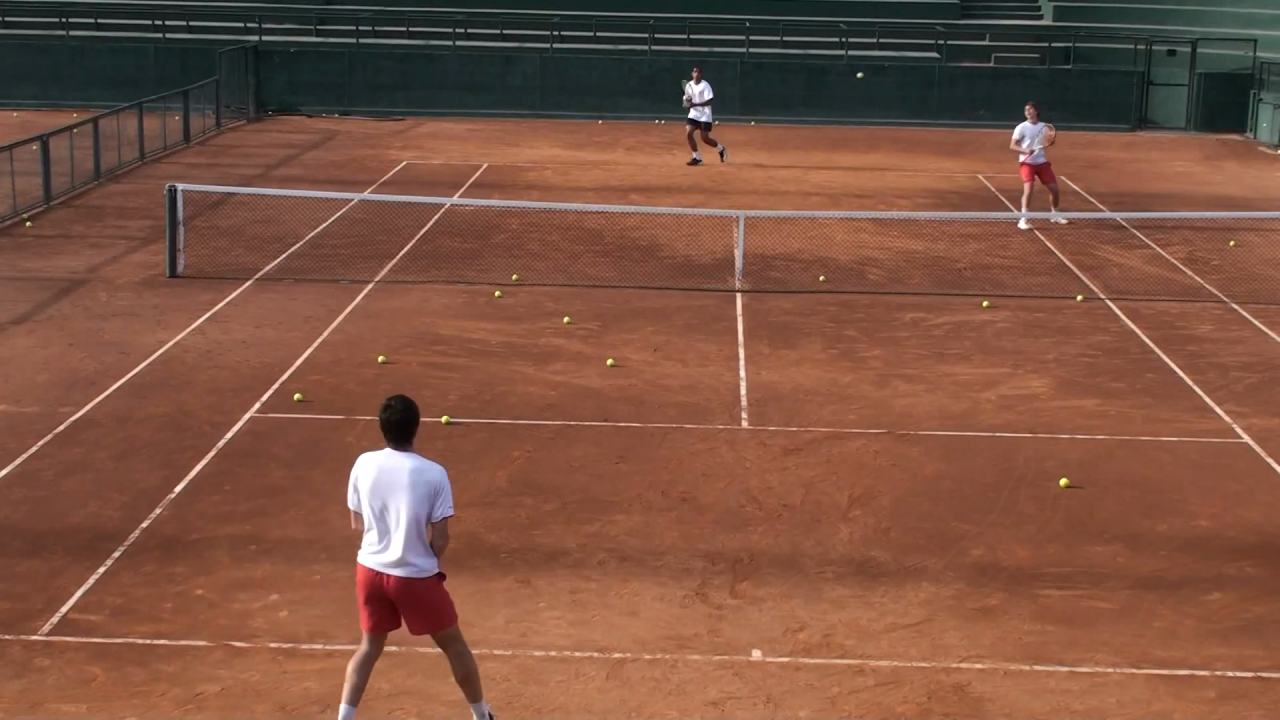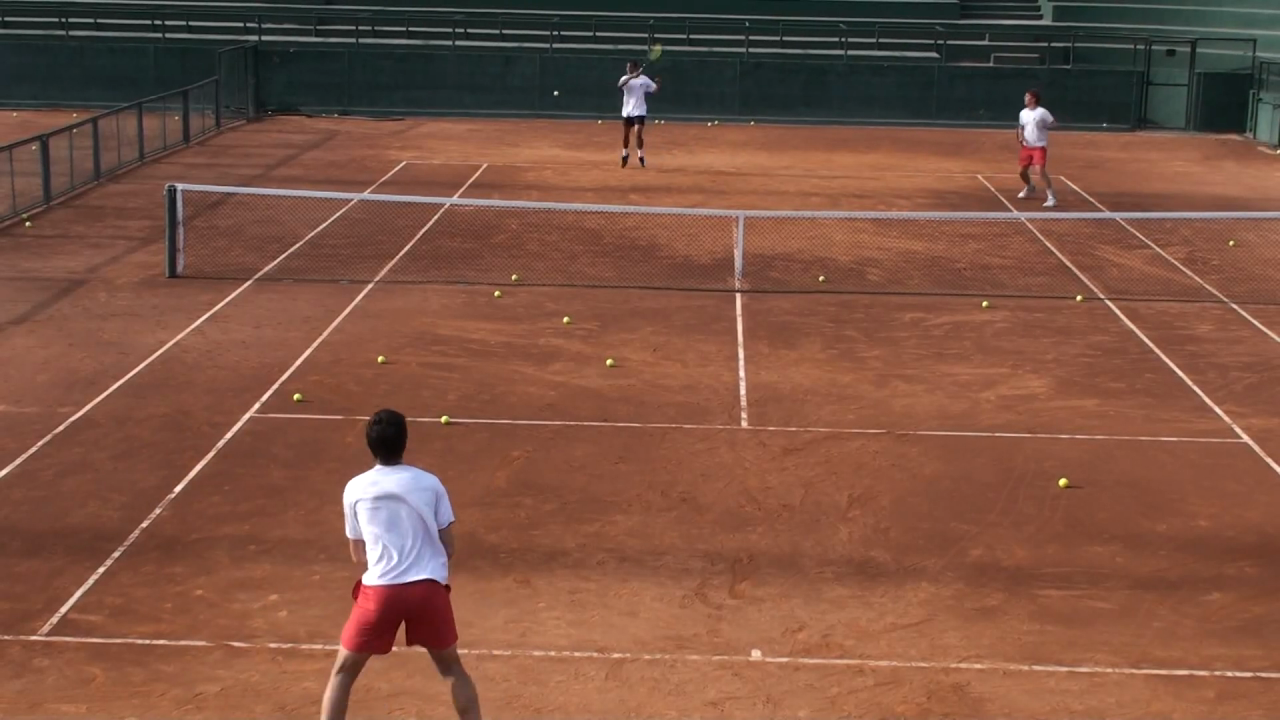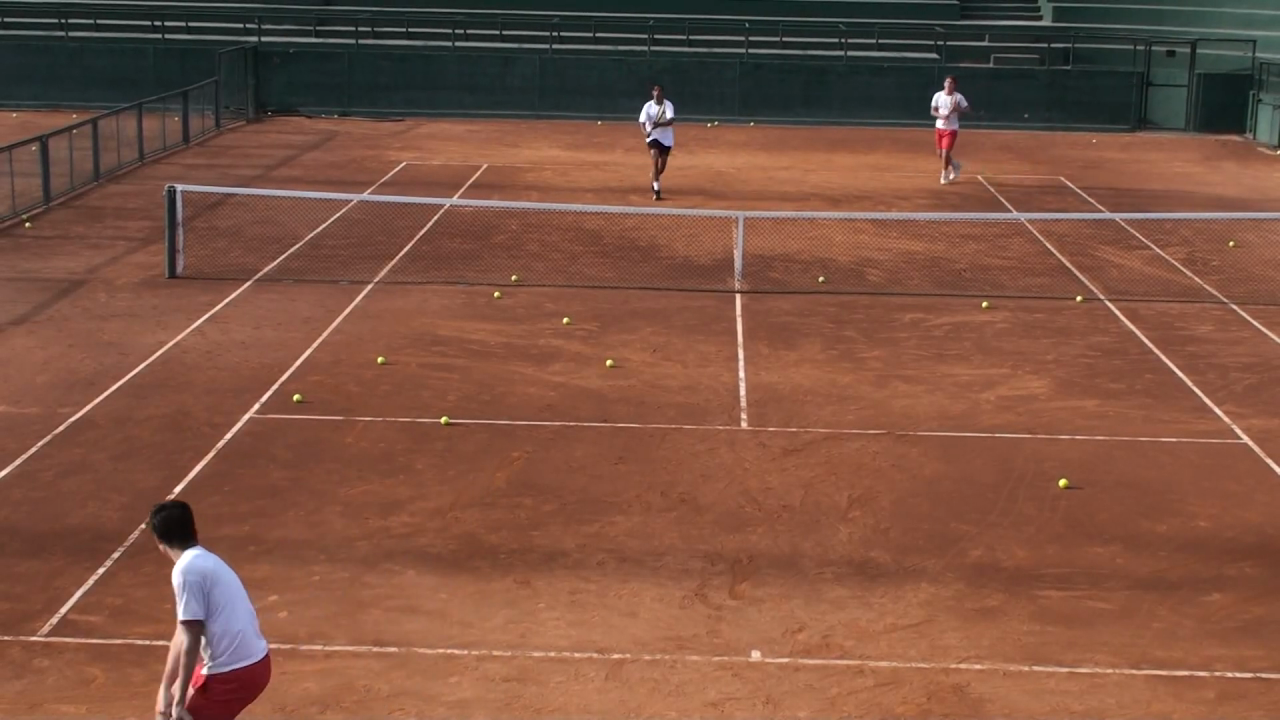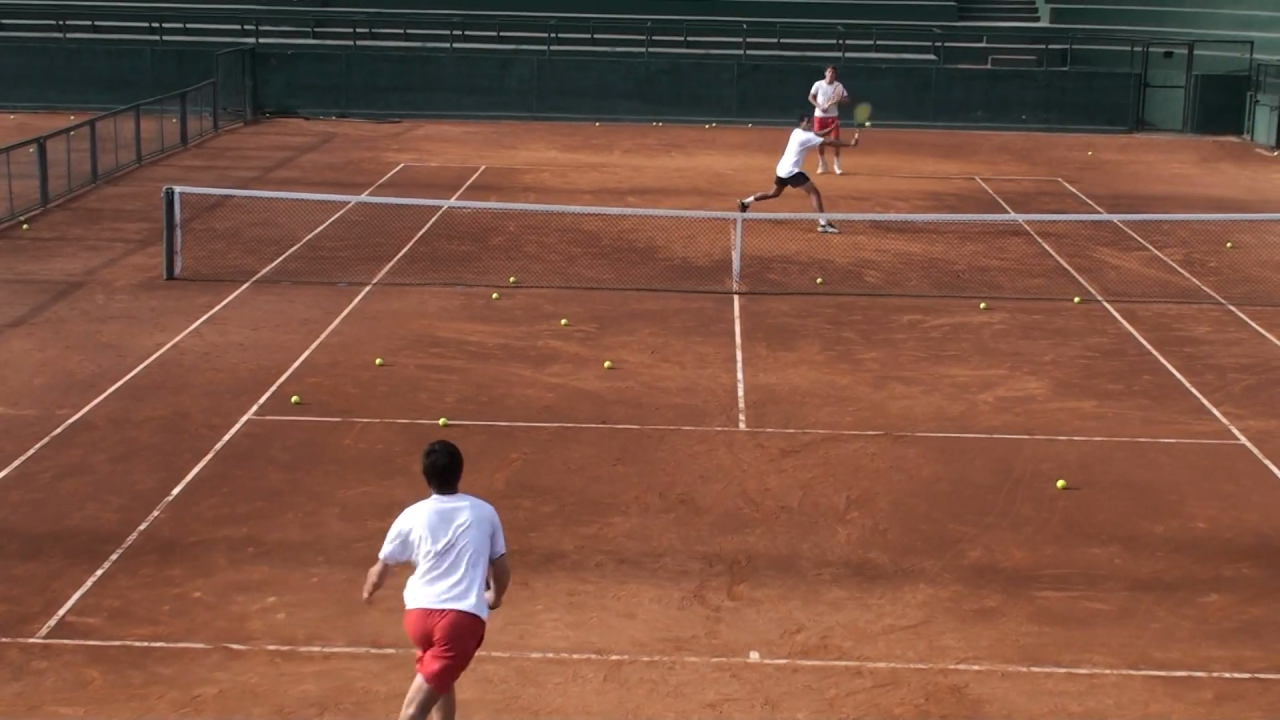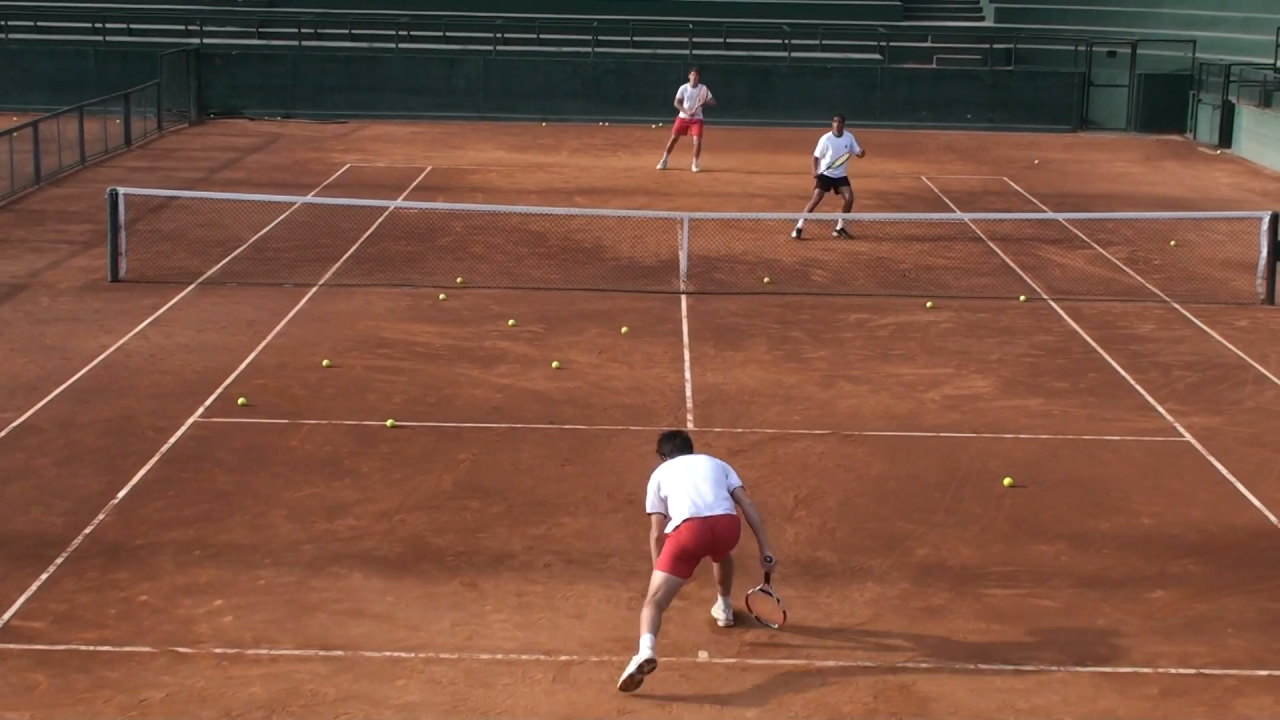
dt=1s
person 1, frame 1
left shoulder: (364, 465)
right shoulder: (434, 473)
left elbow: (357, 523)
right elbow: (439, 539)
left hip: (370, 570)
right hip: (420, 576)
left knee: (370, 648)
right knee: (454, 645)
person 1, frame 2
left shoulder: (355, 489)
right shoulder: (430, 483)
left elbow: (357, 550)
right elbow: (449, 547)
left hip: (380, 591)
right hip: (430, 589)
left knee: (343, 673)
right knee: (452, 670)
person 1, frame 3
left shoulder: (185, 571)
right shoulder: (207, 560)
left elbow: (191, 640)
right elbow: (181, 637)
left wrist: (180, 702)
right wrist: (165, 689)
left hip: (229, 675)
right hip: (256, 664)
person 1, frame 4
left shoulder: (410, 516)
right shoulder: (485, 512)
left elbow: (379, 572)
right elbow: (502, 572)
left wrist: (368, 591)
right wrist: (496, 597)
left hip: (419, 612)
right hip: (463, 618)
left knee: (440, 680)
person 1, frame 5
left shoulder: (661, 474)
right shoulder: (717, 464)
left elbow: (657, 536)
right elbow: (748, 506)
left wrist: (659, 576)
right wrist: (764, 549)
left hip: (689, 528)
right hip: (726, 523)
left knee: (654, 600)
right knee: (722, 553)
left ankle: (646, 653)
right ankle: (724, 609)
